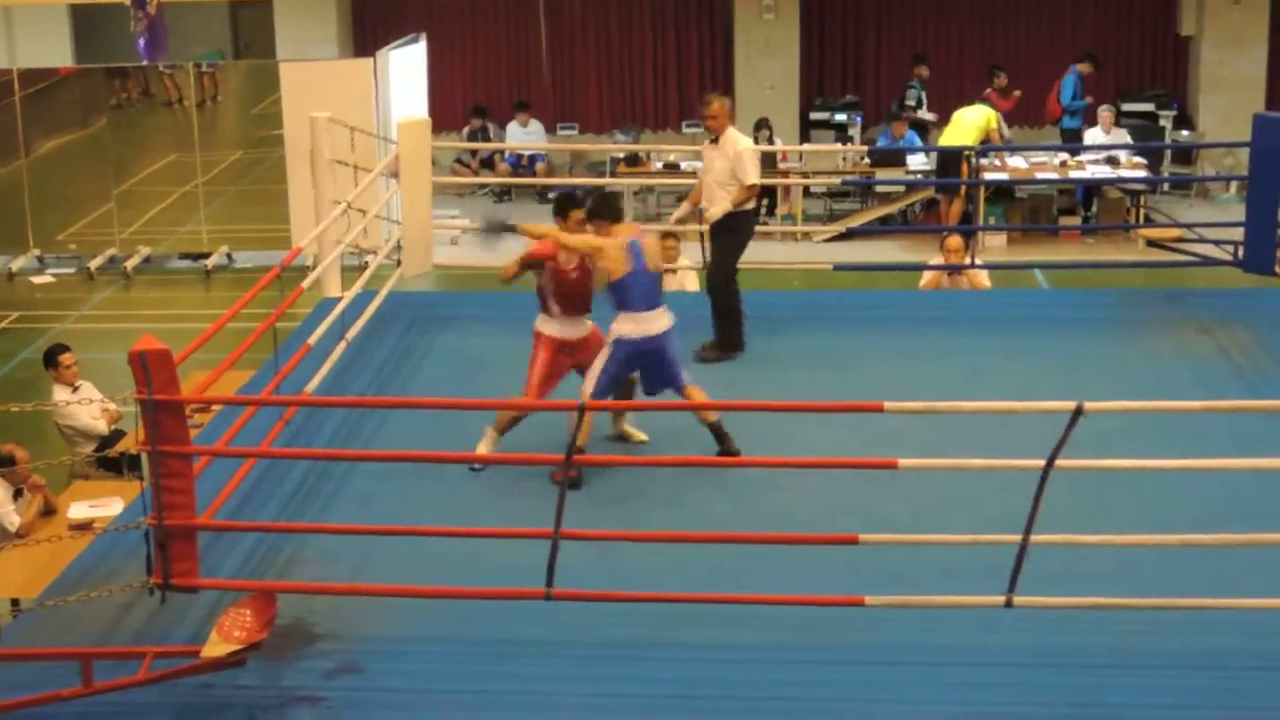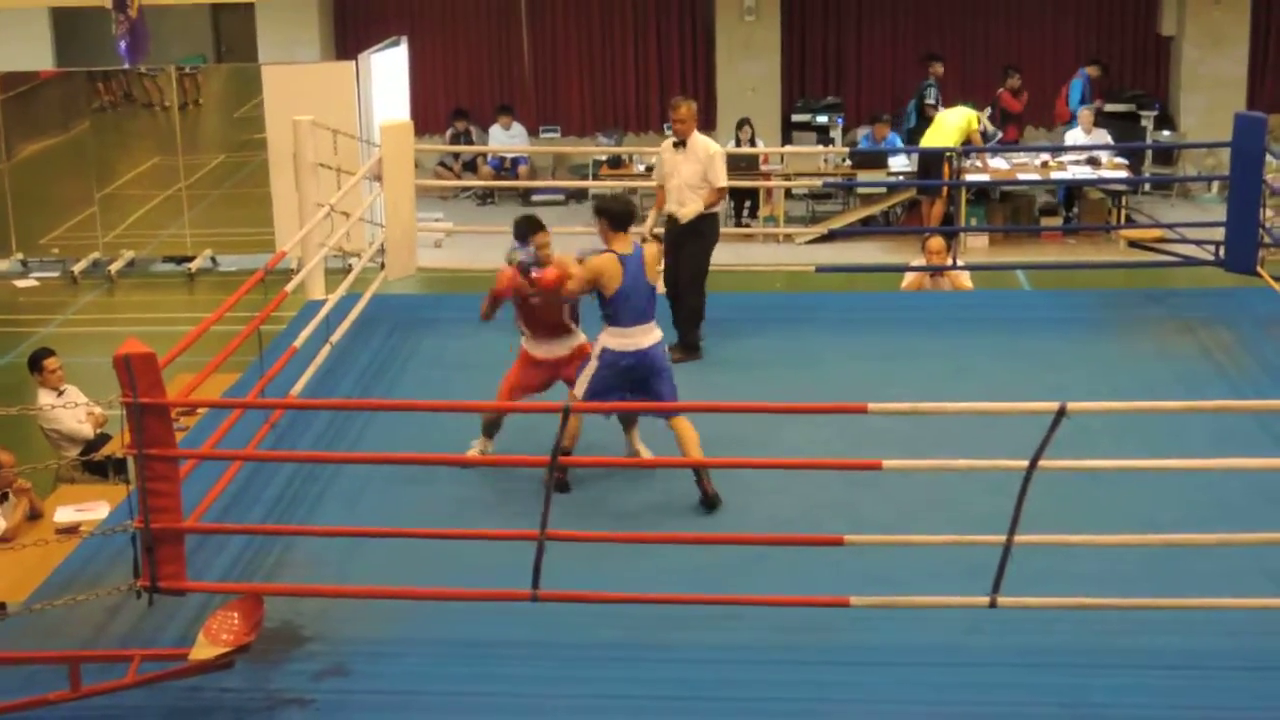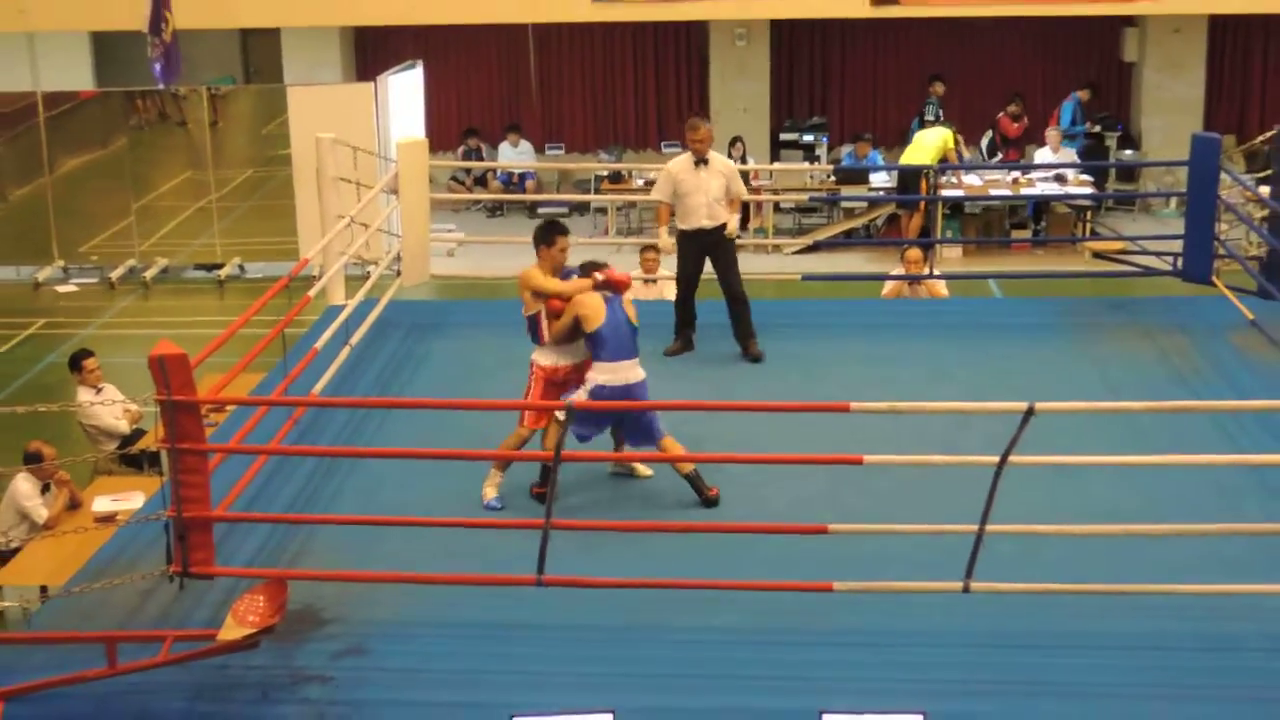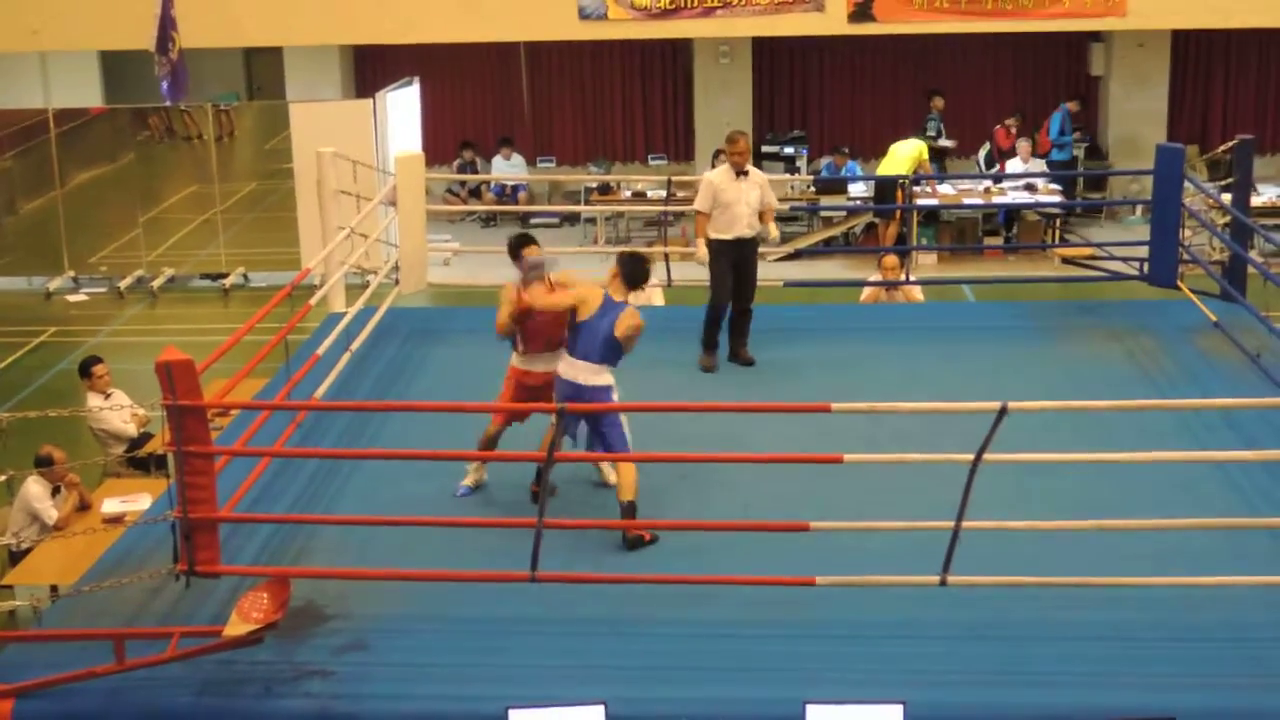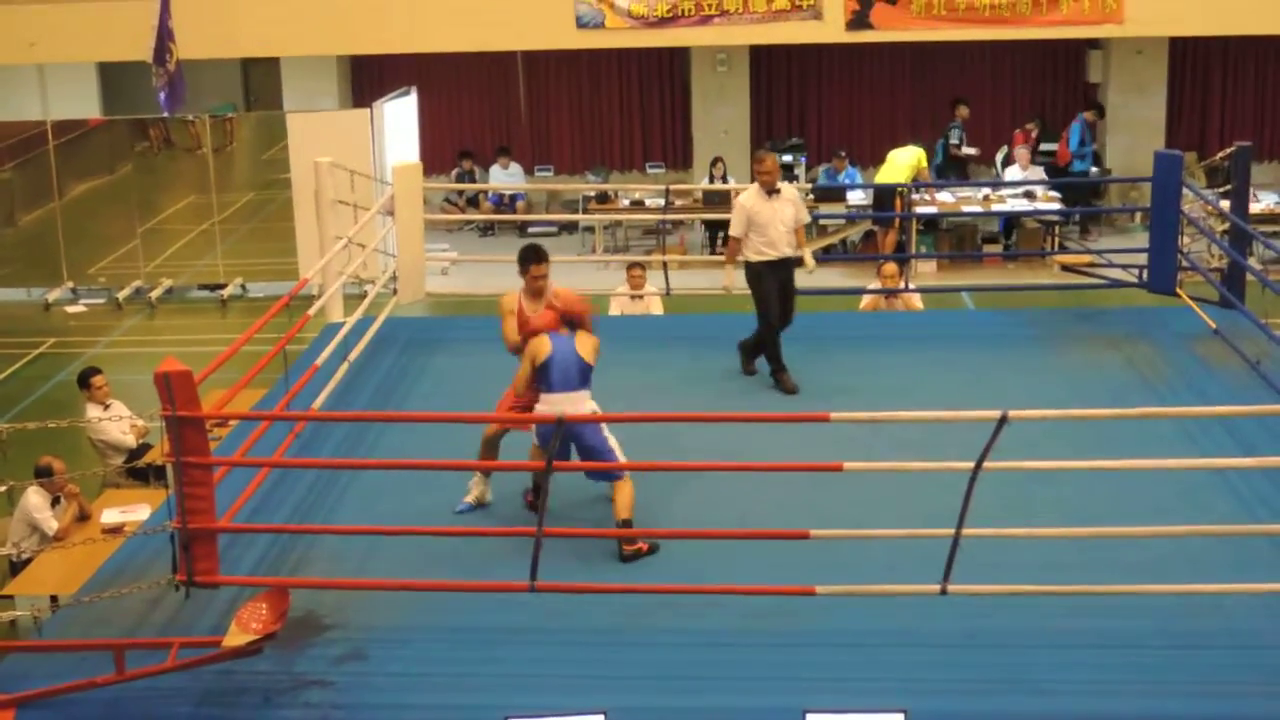
dt=0.5s
person 1, frame 1
left shoulder: (600, 247)
right shoulder: (651, 242)
left elbow: (555, 236)
left hip: (628, 335)
right hip: (660, 329)
left knee: (590, 397)
right knee: (684, 386)
right ankle: (726, 442)
person 1, frame 2
left shoulder: (597, 263)
right shoulder: (649, 252)
left elbow: (565, 292)
left hip: (614, 348)
right hip: (650, 345)
right knee: (676, 415)
left ankle: (560, 473)
right ankle: (705, 486)
person 1, frame 3
left shoulder: (581, 302)
right shoulder: (627, 303)
left elbow: (556, 336)
left hip: (602, 385)
right hip: (635, 383)
left knee: (557, 421)
right knee: (661, 438)
left ankle: (544, 486)
right ankle: (704, 491)
person 1, frame 4
left shoulder: (587, 294)
right shoulder: (634, 321)
left elbow: (545, 303)
left wrist: (534, 292)
left hip: (566, 380)
right hip: (600, 388)
left knee: (560, 428)
right knee: (623, 457)
left ankle: (539, 484)
right ankle: (630, 529)
person 1, frame 5
left shoulder: (536, 343)
right shoulder: (591, 341)
left elbow: (520, 389)
left hip: (546, 415)
right hip: (582, 415)
left knee: (543, 444)
right knee: (621, 478)
left ankle: (536, 495)
right ankle: (628, 543)
person 2, frame 1
right shoulder: (545, 251)
right elbow: (505, 277)
right wrist: (526, 261)
left hip: (583, 332)
right hip: (552, 336)
left knee: (626, 379)
right knee: (528, 403)
left ankle: (618, 426)
right ankle: (488, 441)
person 2, frame 2
left shoulder: (561, 264)
right shoulder: (510, 274)
right elbow: (485, 317)
right wrist: (494, 299)
left hip: (573, 349)
right hip: (535, 354)
right knee: (496, 409)
left ankle: (633, 443)
right ankle: (484, 443)
person 2, frame 3
left shoulder: (563, 274)
right shoulder: (529, 277)
right elbow: (563, 290)
right wrist: (602, 280)
left hip: (578, 357)
right hip: (548, 365)
right knee: (525, 431)
left ankle: (621, 460)
right ankle: (491, 483)
person 2, frame 4
left shoulder: (561, 283)
right shoulder: (511, 292)
right elbow: (502, 330)
right wrist: (517, 309)
left hip: (559, 367)
right hip: (525, 368)
right knee: (495, 429)
left ankle: (601, 466)
right ankle: (476, 471)
person 2, frame 5
left shoulder: (563, 297)
right shoulder: (510, 302)
left elbow: (584, 331)
right elbow: (512, 346)
left wrist: (580, 319)
right wrist: (532, 332)
right knee: (491, 434)
right ankle: (480, 490)
person 3, frame 1
left shoulder: (742, 147)
right shoulder: (709, 146)
left elbow: (752, 188)
left wrist: (724, 207)
right wrist: (684, 209)
left hip: (737, 221)
right hip: (718, 221)
left knee: (718, 280)
right knee: (722, 281)
left ankle: (726, 342)
right ankle: (730, 338)
person 3, frame 2
left shoulder: (709, 150)
right shoulder: (666, 149)
left elbow: (720, 189)
left wrist: (696, 208)
right wrist: (653, 216)
left hip: (701, 224)
right hip: (674, 223)
left knee: (691, 285)
right knee: (672, 282)
left ankle: (690, 345)
right ankle: (686, 336)
person 3, frame 3
left shoulder: (725, 166)
right shoulder: (674, 168)
left elbow: (736, 196)
right elbow: (664, 202)
left wrist: (734, 218)
right wrist: (663, 231)
left hip: (720, 233)
right hip: (689, 236)
left knee: (734, 288)
right knee: (685, 289)
left ankle: (748, 342)
right ankle: (683, 338)
person 3, frame 4
left shoulder: (759, 178)
right shoulder: (713, 179)
left elbow: (767, 208)
right elbow: (702, 214)
left wrist: (770, 225)
right wrist: (701, 244)
left hip: (748, 244)
right hip: (721, 245)
left knee: (744, 301)
right knee: (720, 299)
left ankle: (738, 347)
right ankle: (709, 349)
person 3, frame 5
left shoulder: (792, 195)
right shoulder: (745, 201)
left elbow: (799, 225)
right elbow: (736, 238)
left wrist: (805, 251)
right wrist: (729, 269)
left hip: (785, 264)
right hip: (760, 267)
left knee: (784, 319)
right knee: (771, 321)
left ankle: (748, 349)
right ankle: (779, 373)
